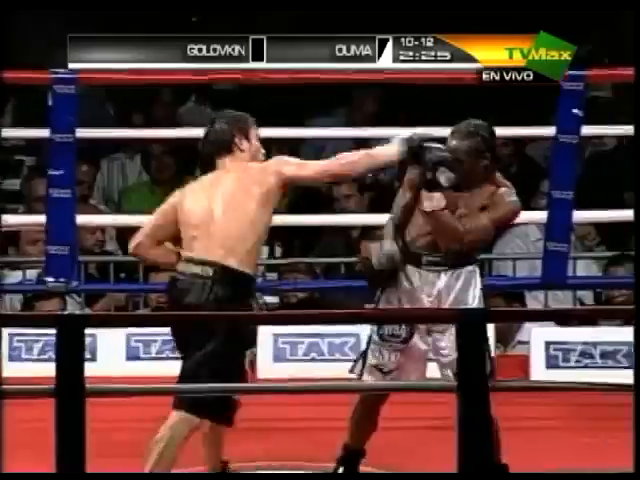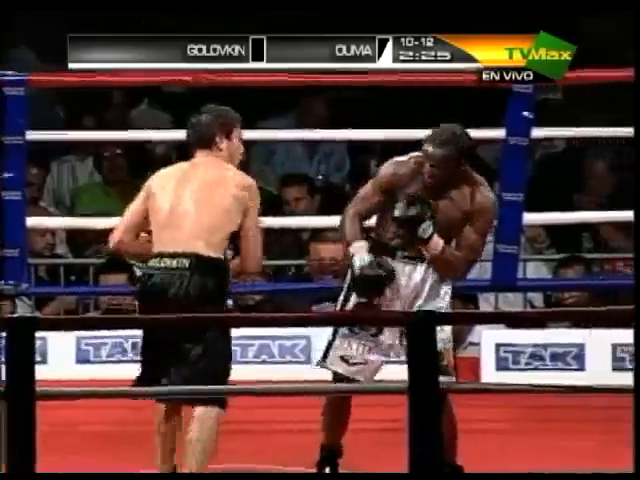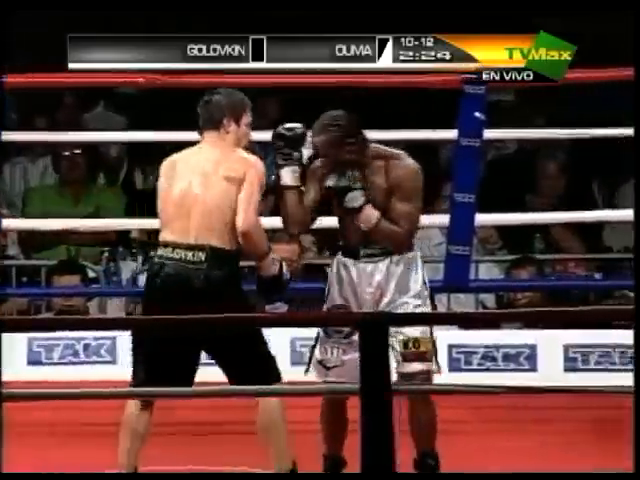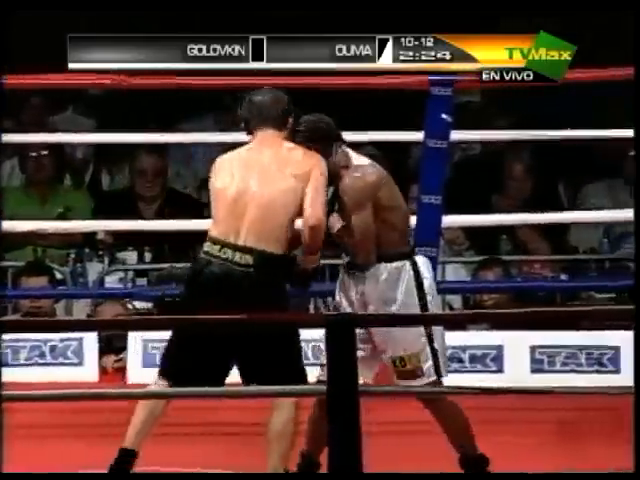
dt=0.3s
person 1, frame 1
left shoulder: (187, 192)
right shoulder: (268, 173)
left elbow: (140, 245)
right elbow: (335, 167)
right wrist: (396, 151)
left hip: (185, 291)
right hip: (217, 296)
left knee: (221, 396)
right knee: (193, 406)
left ankle: (215, 469)
person 1, frame 2
left shoulder: (159, 178)
right shoulder: (242, 184)
left elbow: (119, 240)
right elbow: (252, 264)
right wrist: (222, 270)
left hip: (156, 282)
right hip: (200, 285)
left knee: (169, 390)
right knee: (208, 402)
left ankle: (166, 467)
person 1, frame 3
left shoulder: (171, 164)
right shoulder: (247, 164)
right elbow: (246, 227)
right wrist: (268, 260)
left hip: (165, 272)
right hip: (213, 277)
left knee: (147, 386)
right knee: (263, 382)
left ankle: (126, 470)
right ankle: (285, 469)
person 1, frame 4
left shoulder: (223, 163)
right shoulder: (309, 161)
right elbow: (315, 223)
right wrist: (308, 257)
left hip: (209, 269)
right hip: (258, 281)
left knee: (171, 375)
right knee: (286, 387)
left ankle: (125, 461)
person 2, frame 1
left shoulder: (504, 200)
right shoulder: (423, 168)
left elbow: (455, 241)
right elbow: (395, 221)
left wrist: (436, 189)
right wrist: (385, 250)
left hip: (456, 282)
right hip: (406, 276)
right knee: (376, 383)
right ankle: (349, 460)
person 2, frame 2
left shoulder: (480, 200)
right shoulder: (396, 170)
left elbow: (459, 268)
right elbow: (351, 215)
left wrist: (425, 233)
right wrist: (360, 253)
left hip: (430, 278)
right hip: (377, 268)
right knee: (346, 376)
left ankle: (449, 469)
right ankle: (329, 457)
person 2, frame 3
left shoulder: (402, 169)
right shoulder: (323, 168)
left elbow: (403, 240)
right elbow: (295, 226)
left wrist: (359, 204)
right wrist: (288, 167)
left hip: (398, 272)
right hip: (348, 270)
left knee: (416, 378)
right knee: (334, 382)
left ankle: (427, 463)
right ankle: (332, 464)
person 2, frame 4
left shoulder: (357, 179)
right shoulder: (345, 174)
left elbow: (362, 253)
left wrist: (329, 214)
left hip: (398, 279)
right hip: (361, 278)
left knee: (427, 388)
left ankle: (475, 465)
right ankle: (307, 467)
